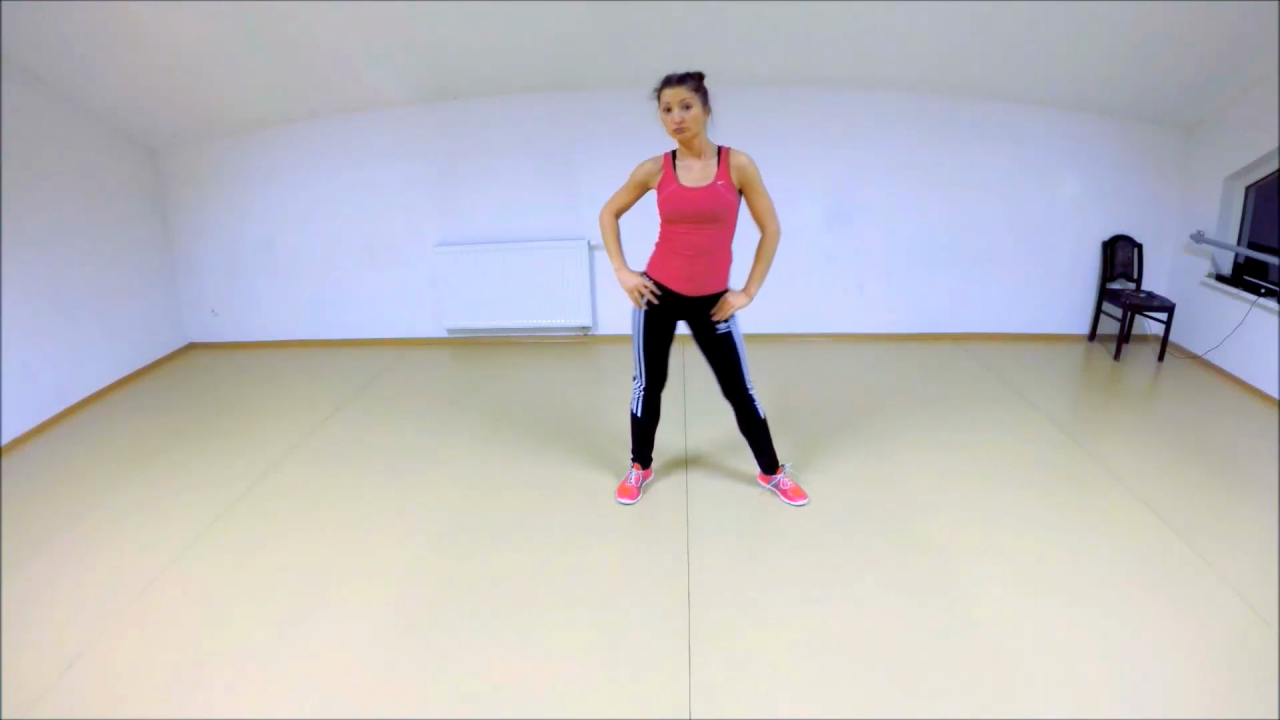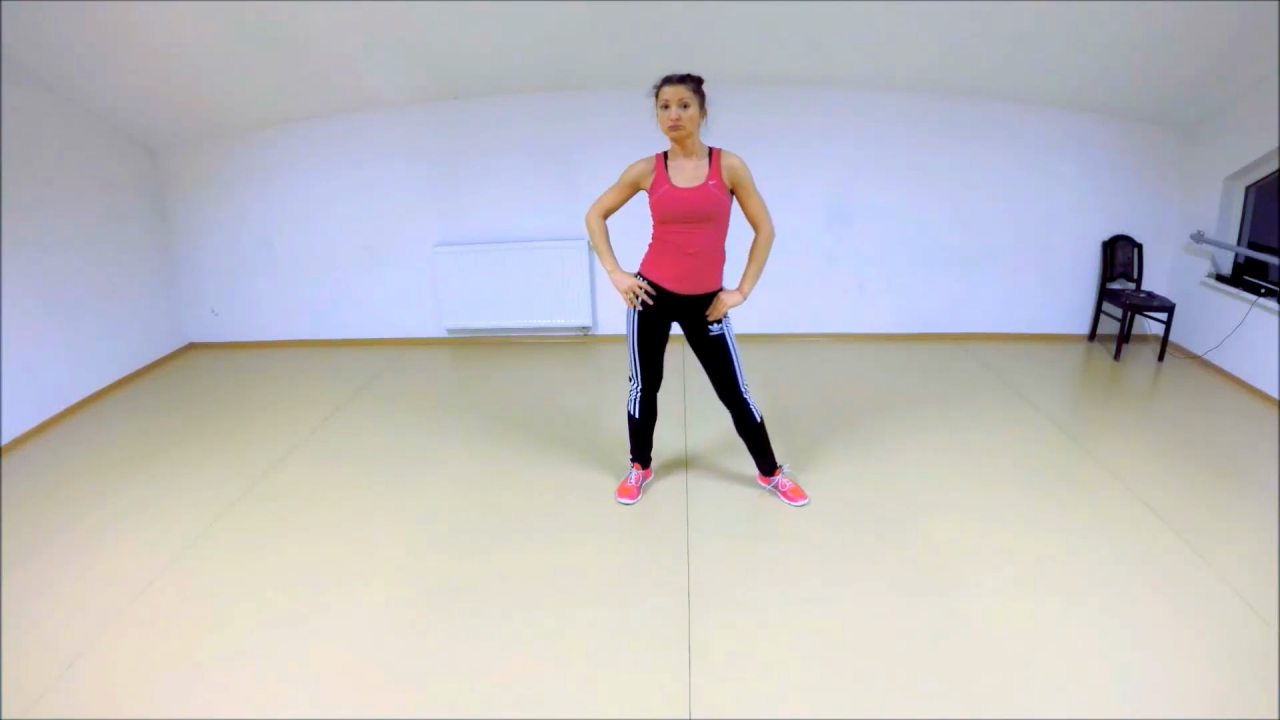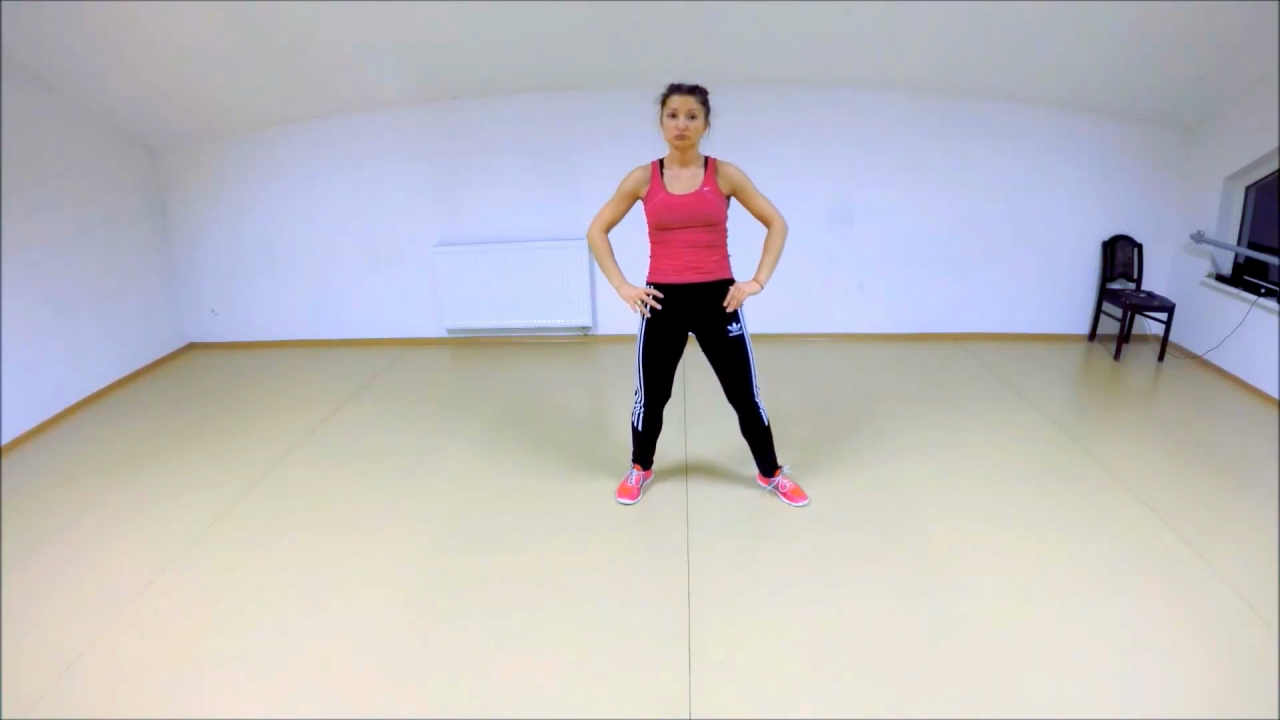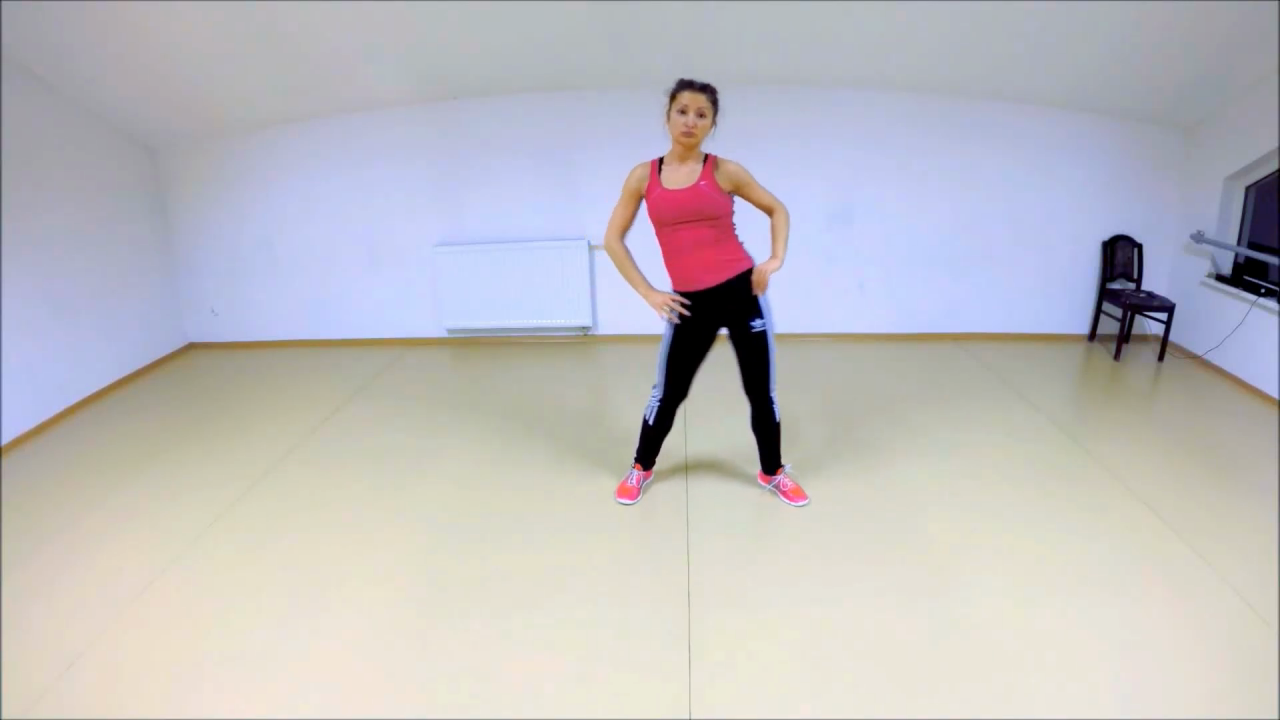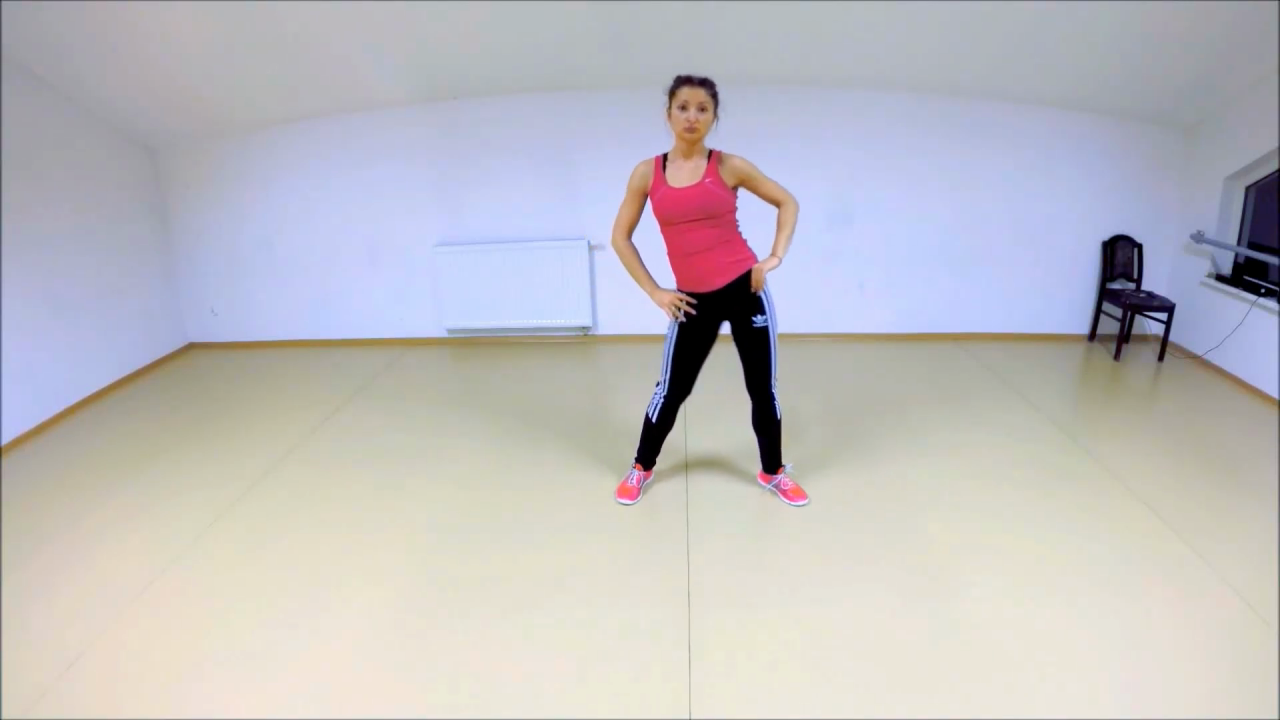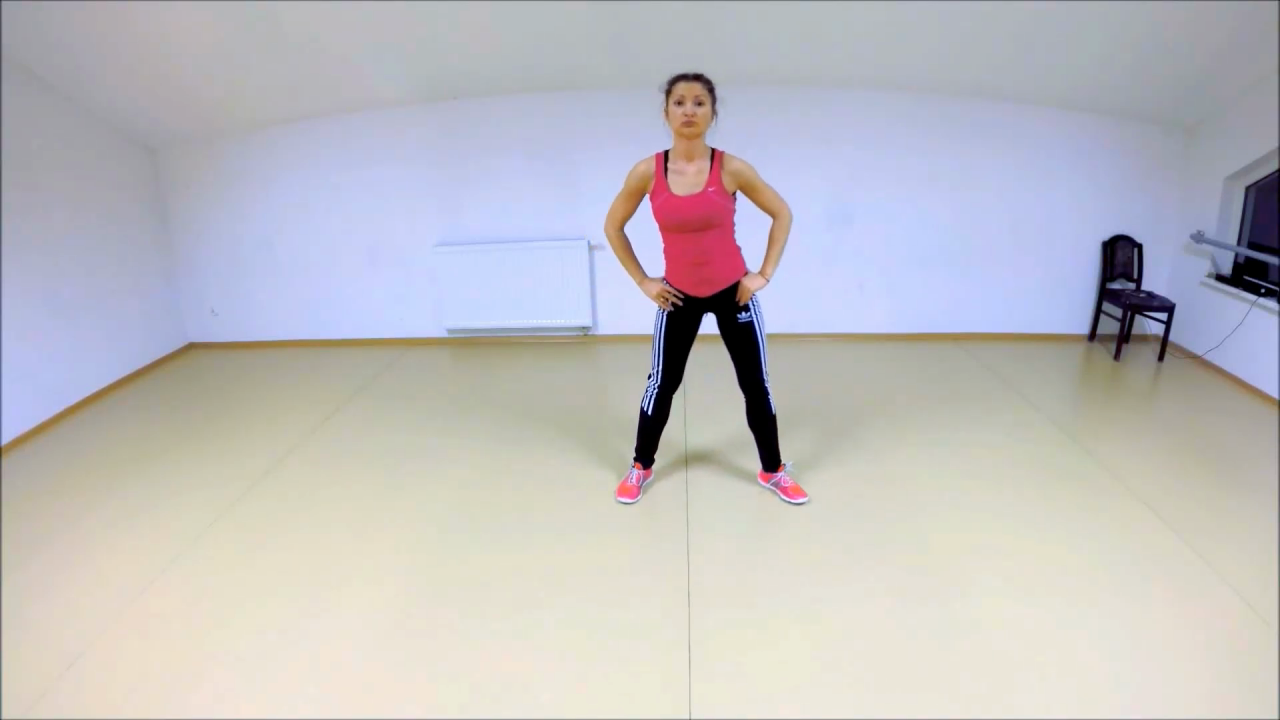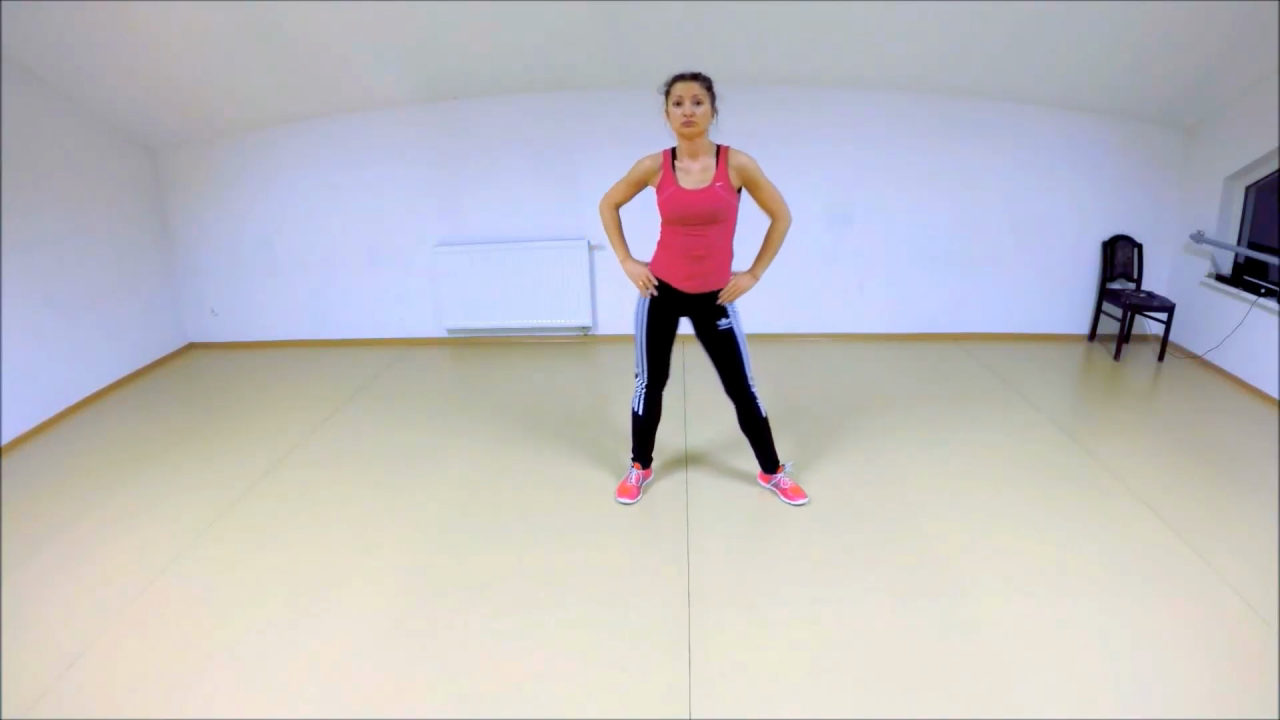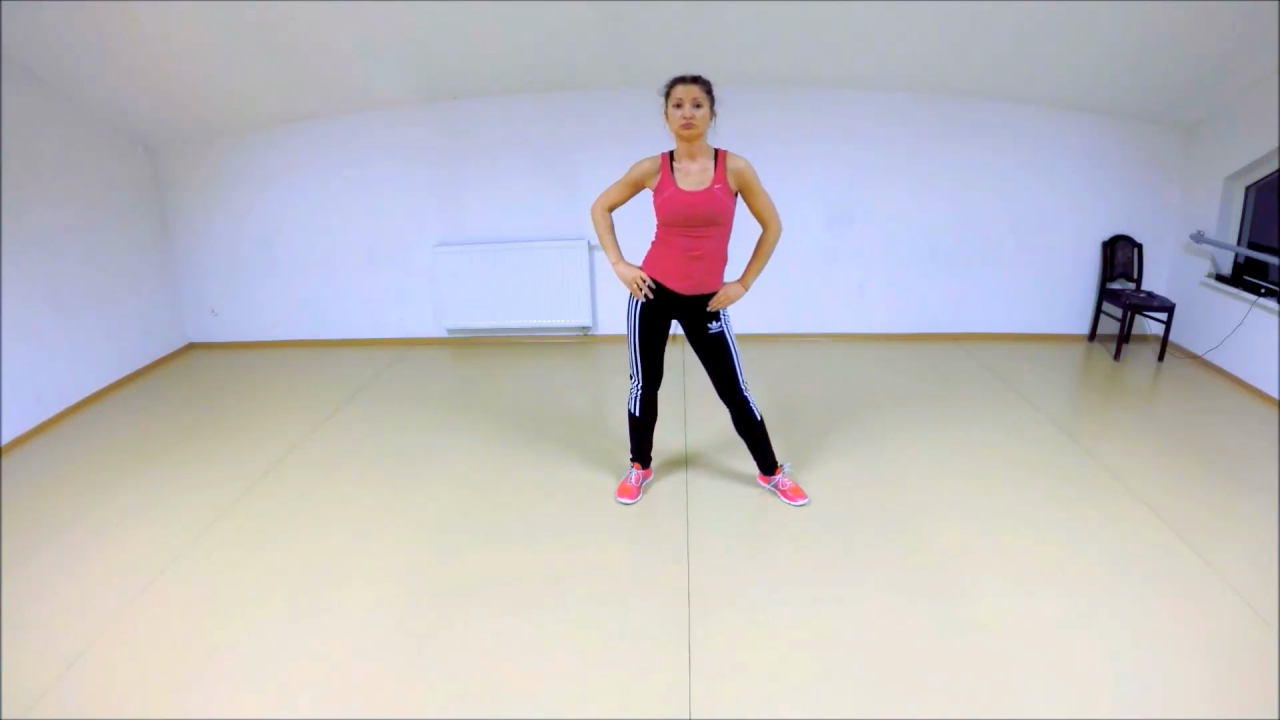
dt=0.3s
person 1, frame 1
left shoulder: (738, 165)
right shoulder: (654, 170)
left elbow: (770, 229)
right elbow: (609, 214)
left wrist: (747, 291)
right wrist: (622, 272)
left hip: (713, 300)
right hip: (658, 294)
left knee: (739, 389)
right knee: (648, 384)
left ankle: (771, 471)
right ankle: (640, 466)
person 1, frame 2
left shoulder: (728, 165)
right shoulder: (645, 170)
left elbow: (764, 228)
right elbow: (595, 216)
left wrist: (742, 287)
right wrist: (614, 272)
left hip: (705, 300)
right hip: (652, 294)
left knee: (733, 391)
right knee: (644, 385)
left ankle: (770, 472)
right ankle: (639, 467)
person 1, frame 3
left shoulder: (725, 174)
right shoulder: (642, 178)
left elbow: (776, 224)
right elbow: (597, 231)
left wrist: (759, 280)
right wrist: (621, 286)
left hip: (717, 299)
right hip: (663, 301)
left knee: (745, 397)
right knee: (651, 397)
left ankle: (770, 473)
right ankle: (640, 468)
person 1, frame 4
left shoulder: (724, 171)
right shoulder: (643, 175)
left elbow: (777, 209)
right elbow: (613, 239)
left wrist: (777, 258)
right wrist: (648, 293)
left hip: (743, 291)
right hip: (692, 302)
left knee: (761, 391)
right knee: (668, 392)
left ankle: (772, 472)
right ankle: (642, 467)
person 1, frame 5
left shoulder: (729, 166)
right shoulder: (647, 172)
left elbow: (787, 201)
right elbow: (621, 237)
left wrist: (776, 255)
right wrist: (655, 291)
left hip: (745, 290)
right hip: (694, 301)
left knee: (763, 388)
right knee: (672, 390)
left ankle: (772, 472)
right ankle: (642, 467)
person 1, frame 6
left shoulder: (732, 169)
right shoulder: (647, 171)
left elbow: (782, 214)
right elbow: (613, 226)
left wrist: (764, 274)
right wrist: (642, 281)
left hip: (733, 291)
right hip: (678, 295)
left knee: (755, 384)
right knee: (662, 382)
left ankle: (772, 470)
right ankle: (641, 466)
person 1, frame 7
left shoulder: (737, 164)
right shoulder: (653, 167)
left elbow: (781, 215)
right elbow: (608, 205)
left wrist: (753, 274)
right wrist: (627, 262)
left hip: (715, 296)
right hip: (661, 291)
left knee: (741, 387)
right knee: (650, 382)
left ankle: (771, 471)
right ankle: (640, 466)
person 1, frame 8
left shoulder: (735, 168)
right shoulder: (651, 169)
left elbow: (772, 225)
right elbow: (601, 207)
left wrist: (744, 283)
right wrist: (618, 264)
left hip: (705, 300)
right hip: (653, 293)
left knee: (734, 391)
right knee: (644, 385)
left ankle: (771, 472)
right ankle: (639, 466)
